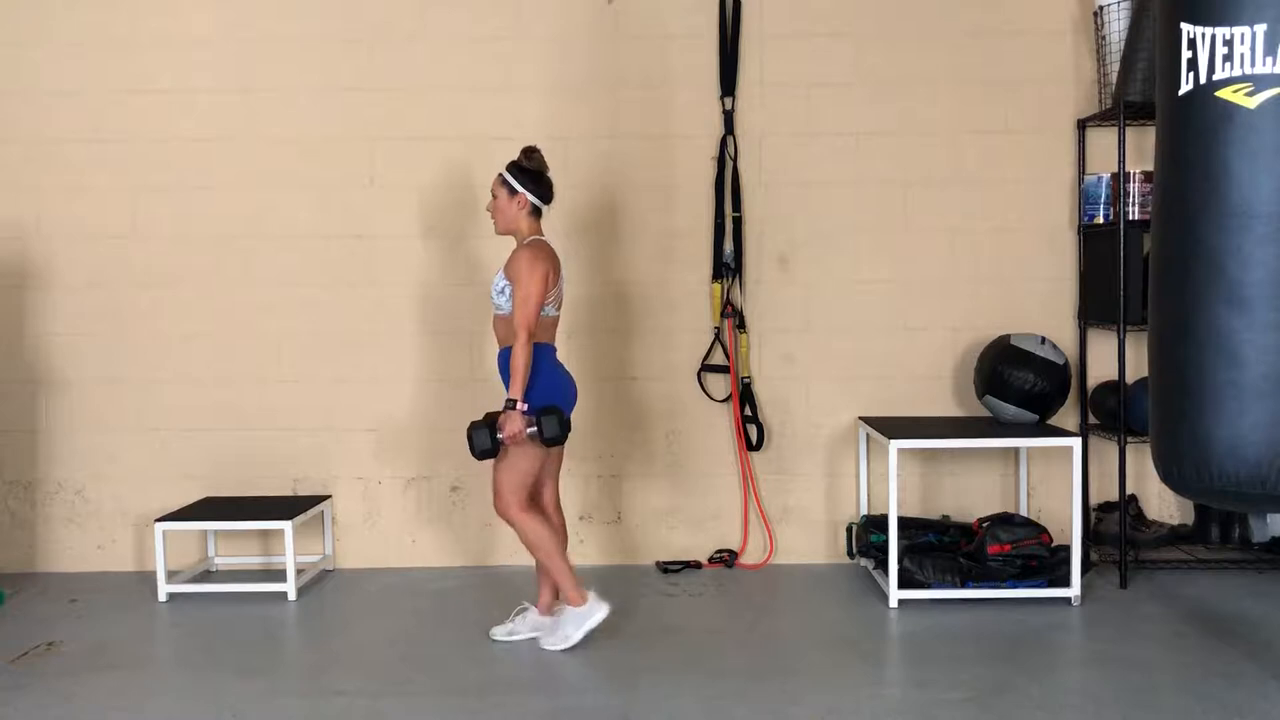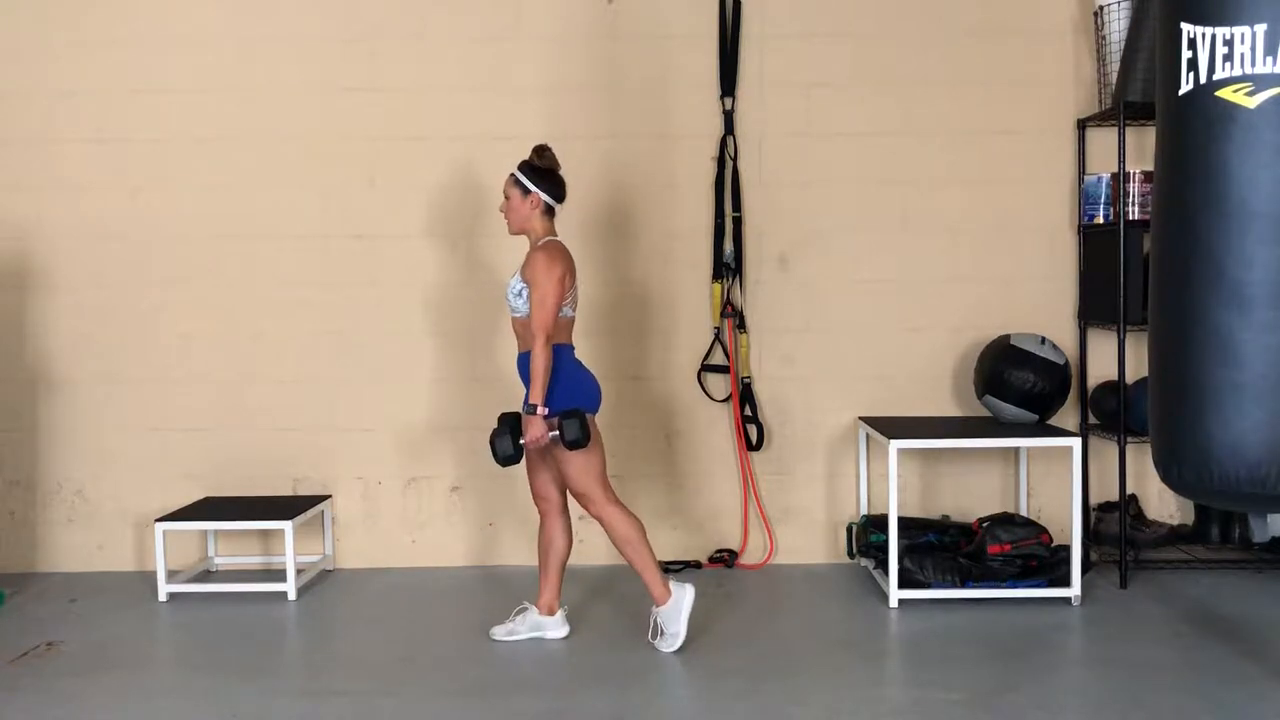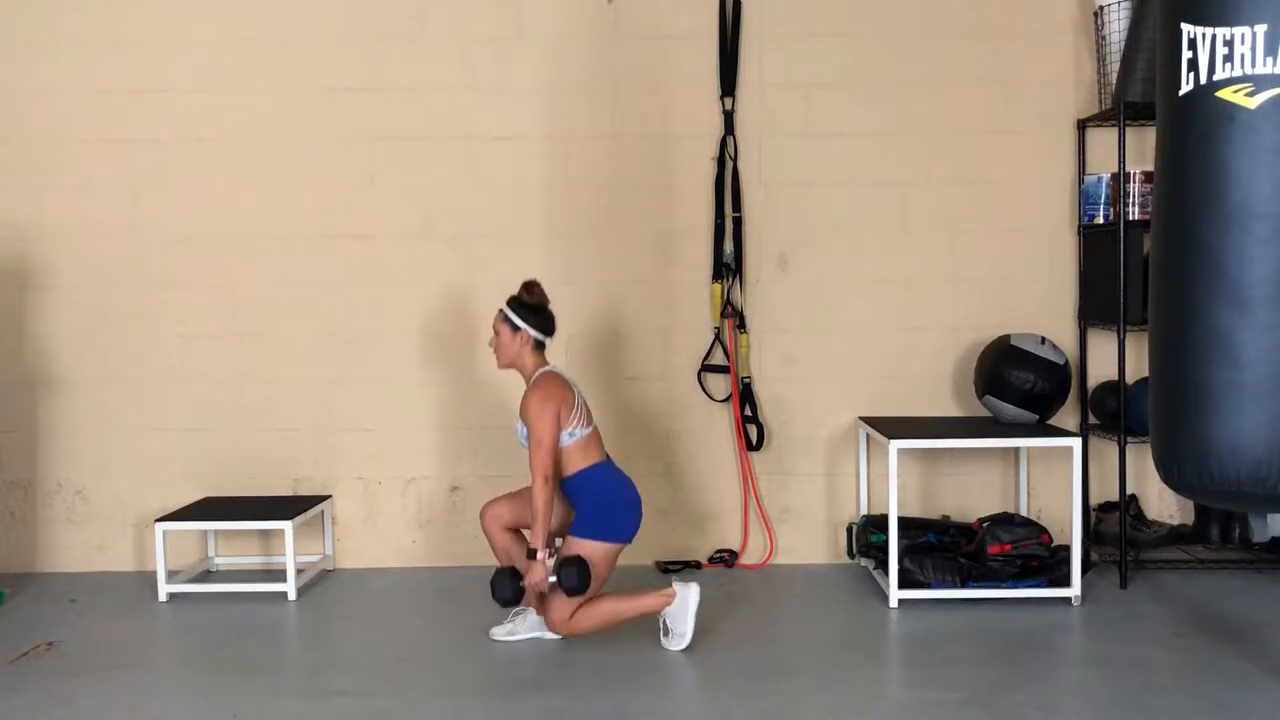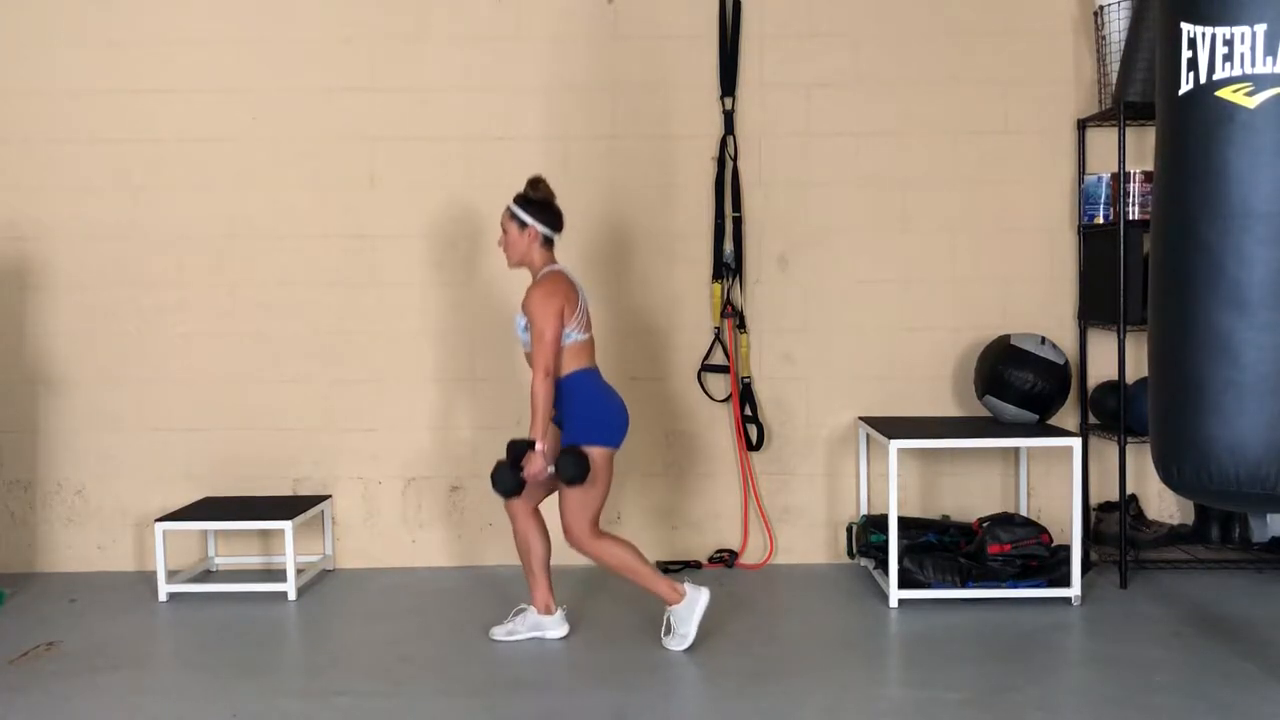
dt=1s
person 1, frame 1
left shoulder: (529, 255)
right shoulder: (538, 254)
left elbow: (524, 336)
left wrist: (517, 405)
left hip: (539, 385)
right hip: (541, 384)
left knee: (513, 505)
right knee: (541, 503)
left ankle: (579, 601)
right ankle: (548, 610)
person 1, frame 2
left shoulder: (544, 256)
right shoulder: (546, 254)
left elbow: (542, 338)
left wrist: (535, 409)
right wrist: (538, 406)
left hip: (560, 387)
right hip: (553, 388)
left knee: (597, 499)
right knee: (548, 503)
left ankle: (667, 597)
right ankle: (546, 612)
person 1, frame 3
left shoulder: (540, 394)
right shoulder: (550, 381)
left elbow: (543, 479)
right elbow: (553, 474)
left wrist: (536, 555)
right wrist: (542, 534)
left hip: (605, 505)
right hip: (590, 496)
left knee: (562, 620)
right knee: (493, 516)
left ankle: (671, 599)
right ankle: (538, 609)
person 1, frame 4
left shoulder: (543, 290)
right shoulder: (557, 282)
left elbow: (544, 372)
left wrist: (537, 445)
right wrist: (544, 439)
left hip: (587, 412)
right hip: (579, 409)
left knee: (581, 533)
right knee: (518, 501)
left ankle: (680, 598)
right ankle: (545, 614)
